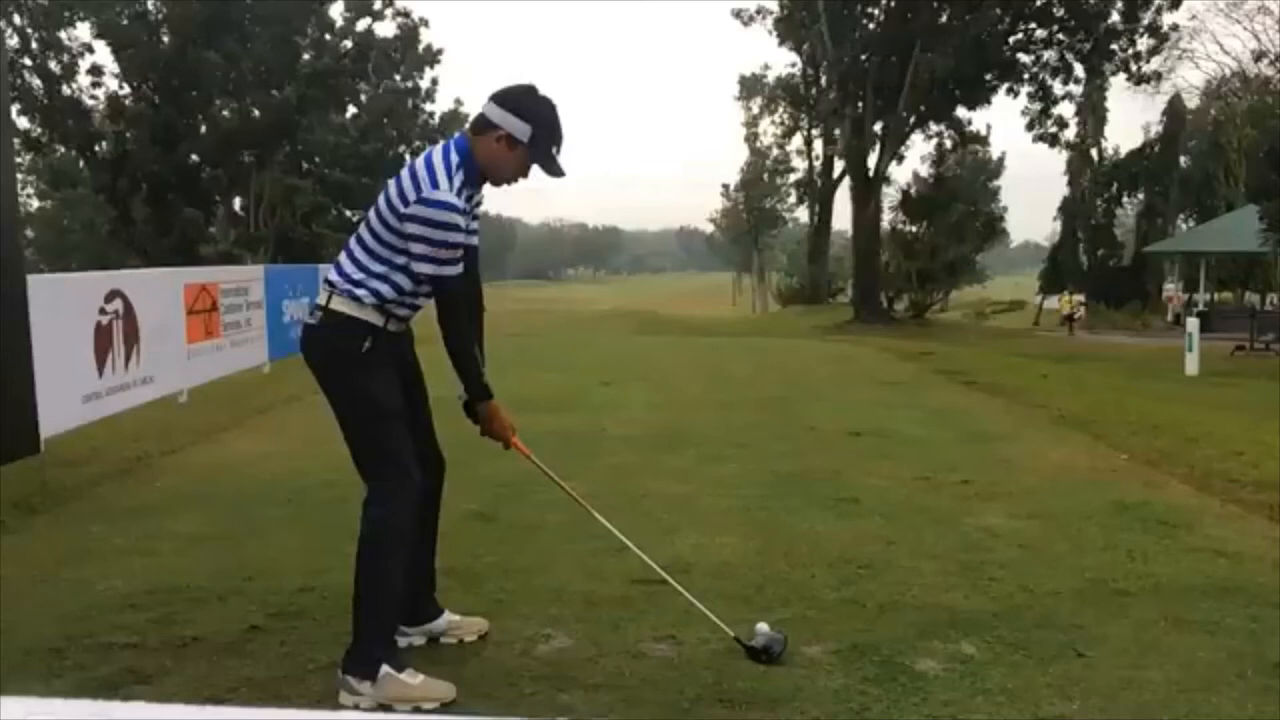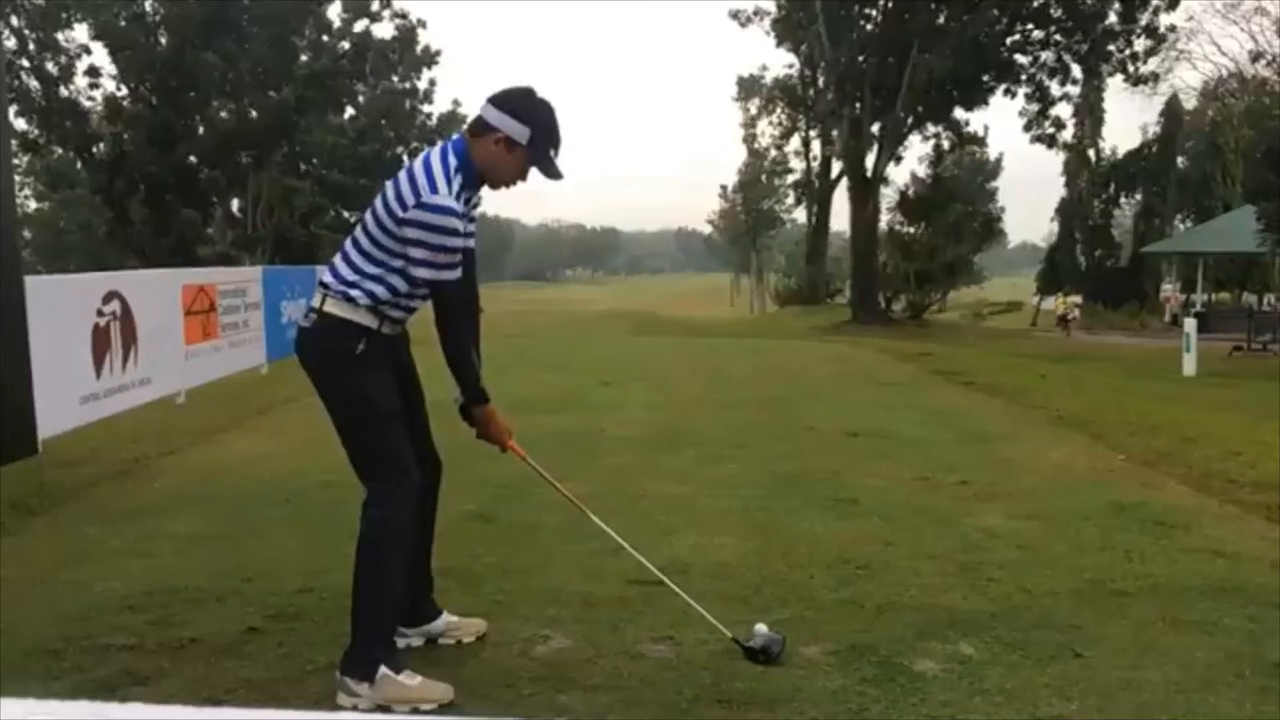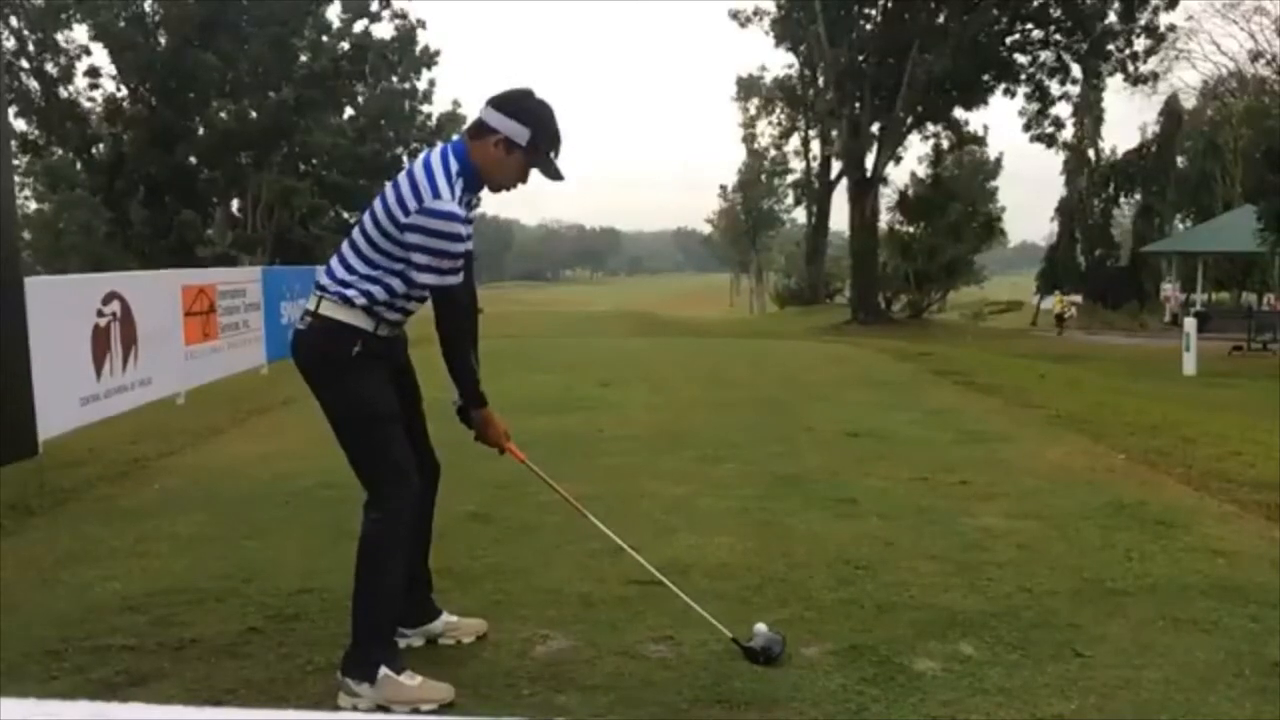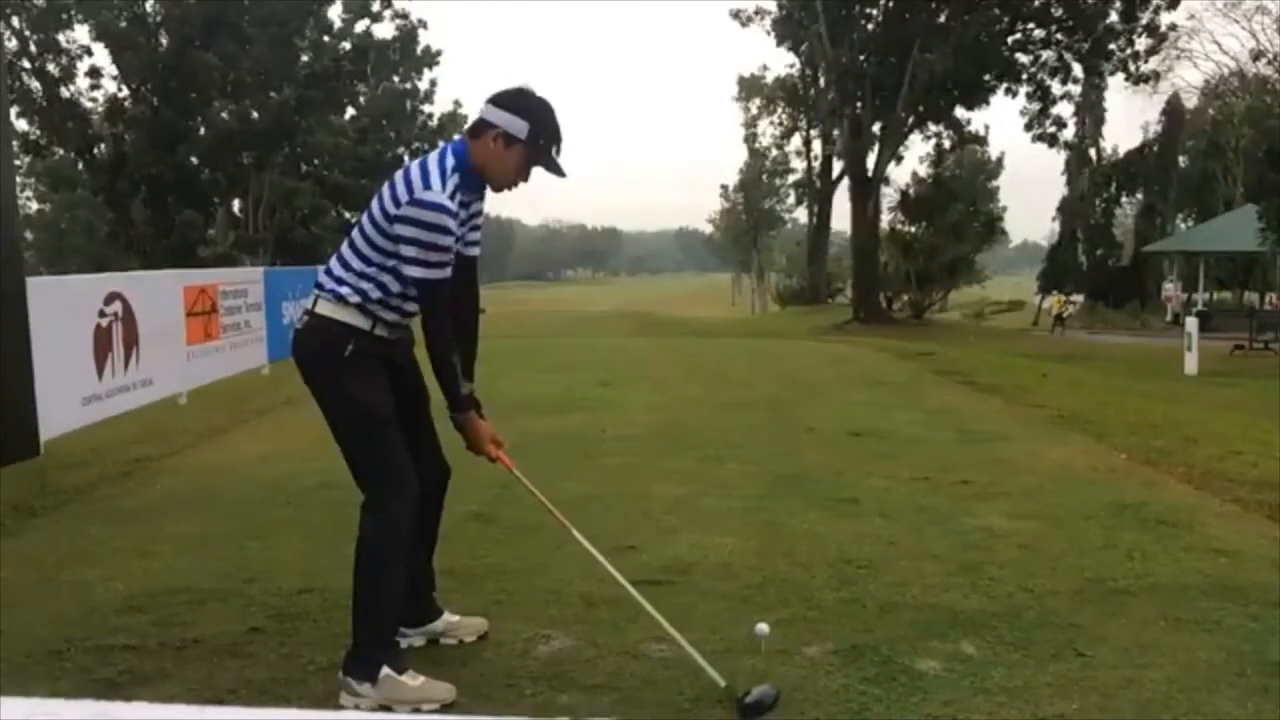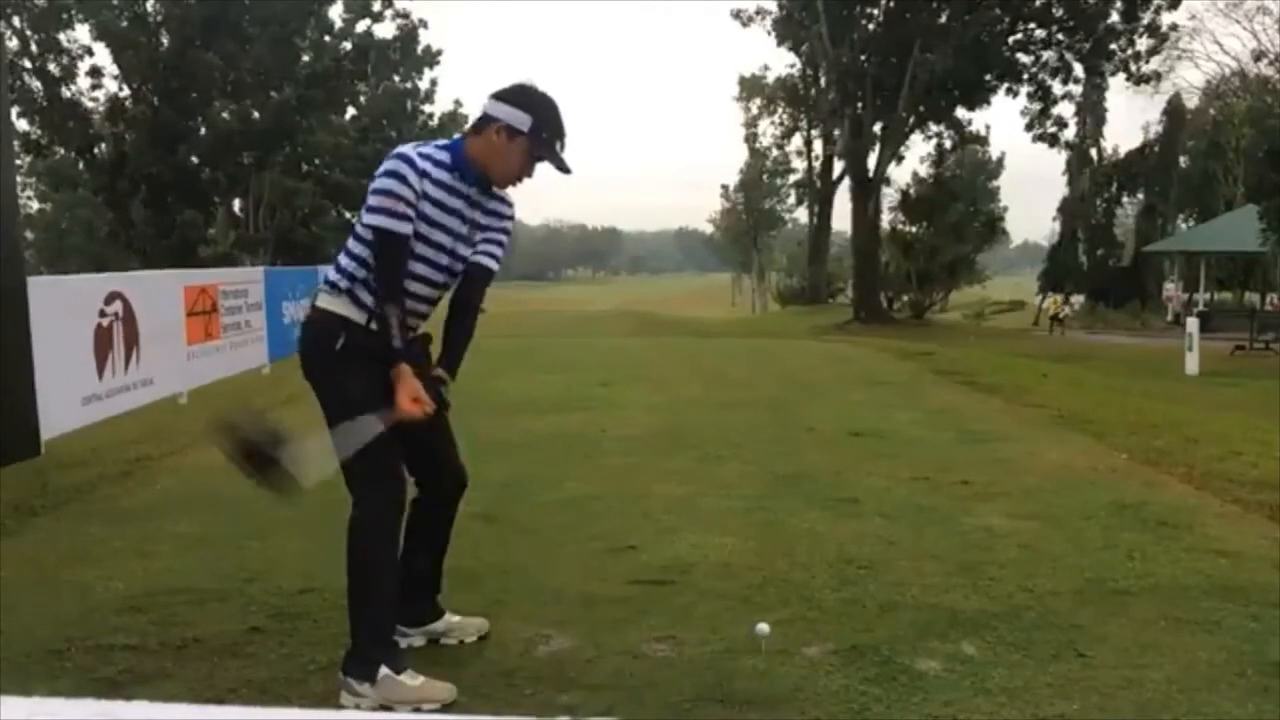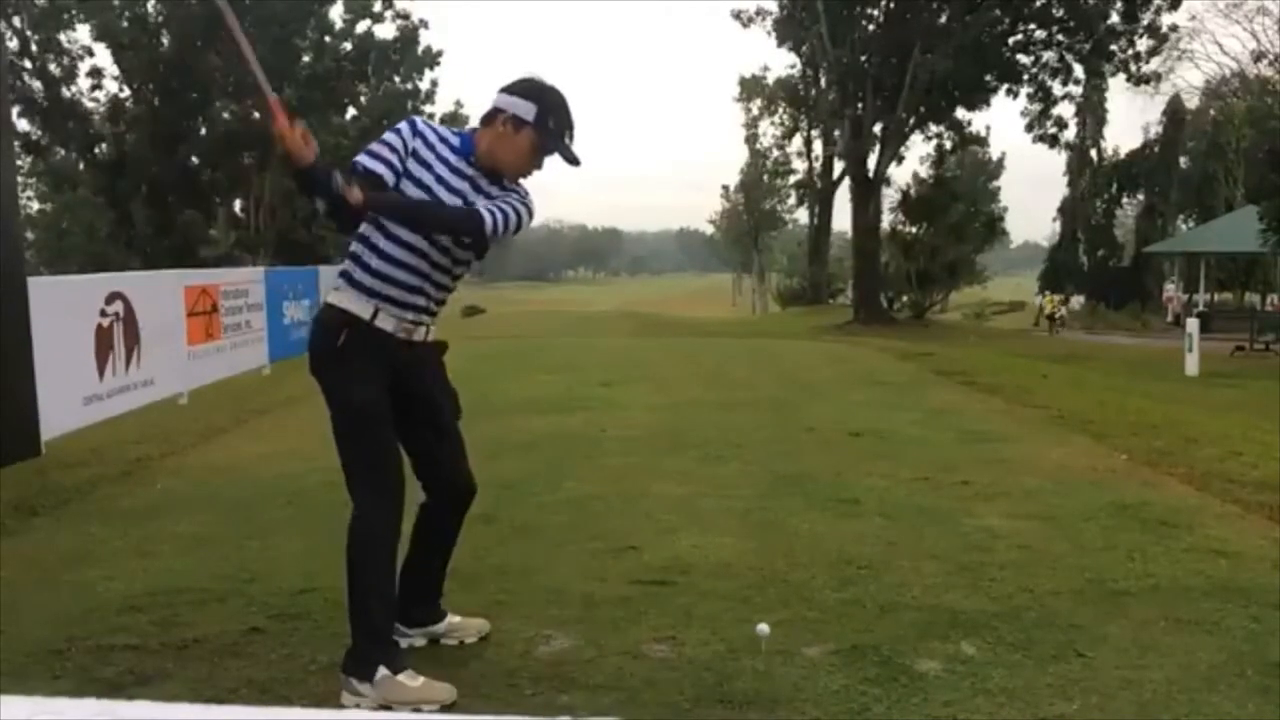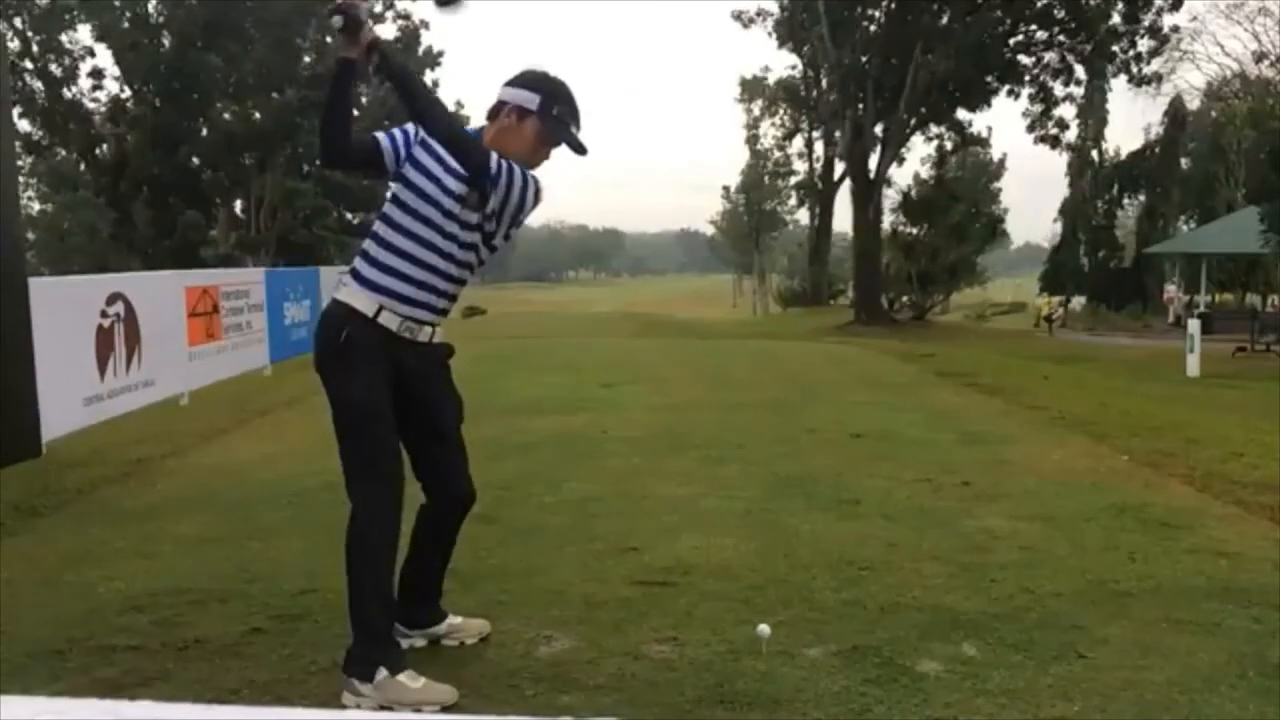
dt=0.7s
person 1, frame 1
left shoulder: (457, 173)
right shoulder: (439, 196)
left elbow: (467, 290)
right elbow: (451, 307)
left wrist: (479, 388)
right wrist: (481, 398)
left hip: (380, 334)
right hip: (348, 338)
left knee: (426, 468)
right knee: (395, 485)
left ankle: (415, 612)
right ankle: (367, 667)
person 1, frame 2
left shoulder: (454, 173)
right shoulder: (437, 198)
left elbow: (463, 295)
right elbow: (448, 312)
left wrist: (475, 391)
right wrist: (477, 401)
left hip: (376, 335)
right hip: (343, 339)
left knee: (422, 470)
right knee: (394, 487)
left ankle: (414, 612)
right ankle: (366, 669)
person 1, frame 3
left shoulder: (452, 171)
right shoulder: (440, 204)
left elbow: (463, 296)
right elbow: (450, 315)
left wrist: (472, 395)
right wrist: (477, 405)
left hip: (374, 337)
right hip: (340, 342)
left knee: (421, 473)
right knee: (395, 490)
left ankle: (413, 612)
right ankle: (367, 669)
person 1, frame 4
left shoulder: (466, 185)
right shoulder: (431, 198)
left elbow: (464, 296)
right elbow: (437, 315)
left wrist: (467, 393)
right wrist: (463, 411)
left hip: (382, 339)
right hip: (339, 342)
left knee: (429, 474)
right knee: (393, 491)
left ankle: (415, 611)
right ankle: (370, 670)
person 1, frame 5
left shoulder: (498, 212)
right shoulder: (411, 167)
left elbow: (468, 299)
right elbow: (386, 275)
left wrist: (438, 378)
right wrist: (398, 374)
left hip: (404, 347)
right hip: (345, 338)
left knee: (444, 478)
right knee: (381, 489)
left ankle: (415, 612)
right ankle: (368, 668)
person 1, frame 6
left shoulder: (513, 205)
right shoulder: (416, 136)
left elbow: (448, 224)
right elbow: (348, 206)
left wrist: (360, 198)
right wrist: (316, 172)
left hip: (412, 347)
right hip: (351, 334)
left knee: (453, 484)
right knee: (380, 493)
left ankle: (416, 613)
right ankle: (369, 668)
person 1, frame 7
left shoulder: (522, 190)
right shoulder: (422, 144)
left elbow: (450, 139)
right elbow: (336, 152)
right wrist: (349, 60)
left hip: (419, 349)
right hip: (357, 334)
left knee: (452, 489)
right knee: (379, 492)
left ankle: (417, 613)
right ankle: (371, 668)
